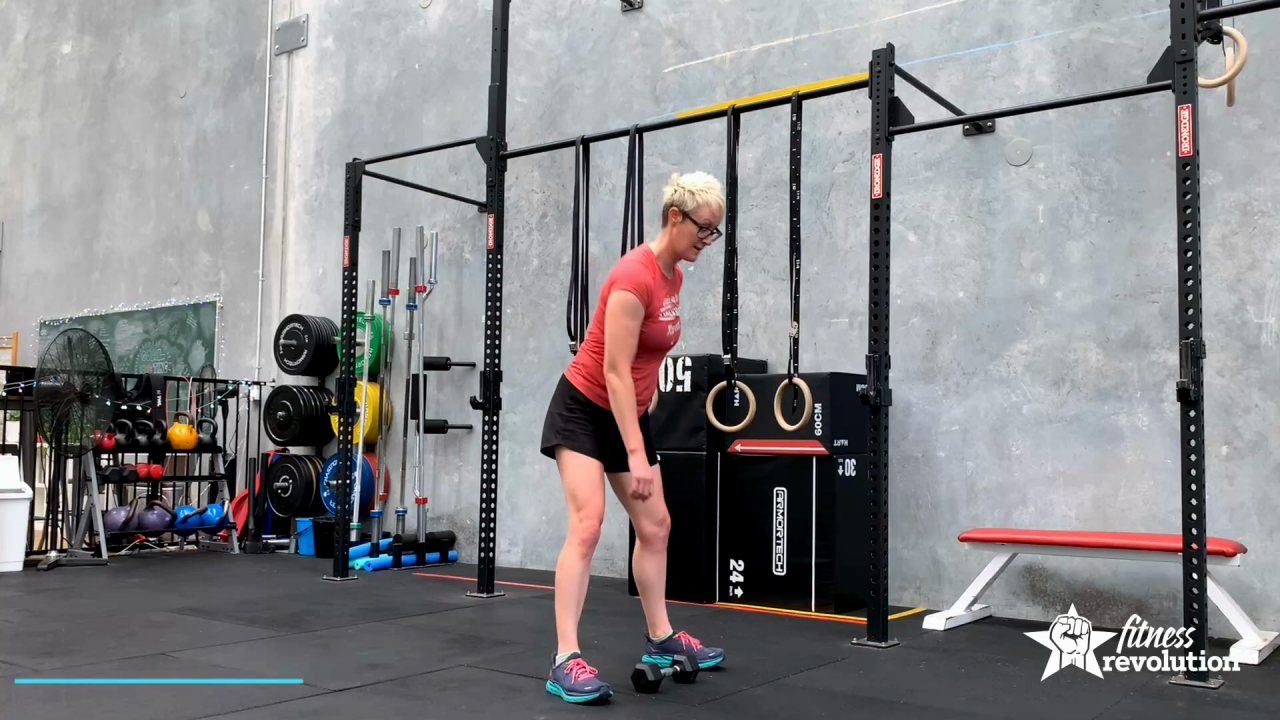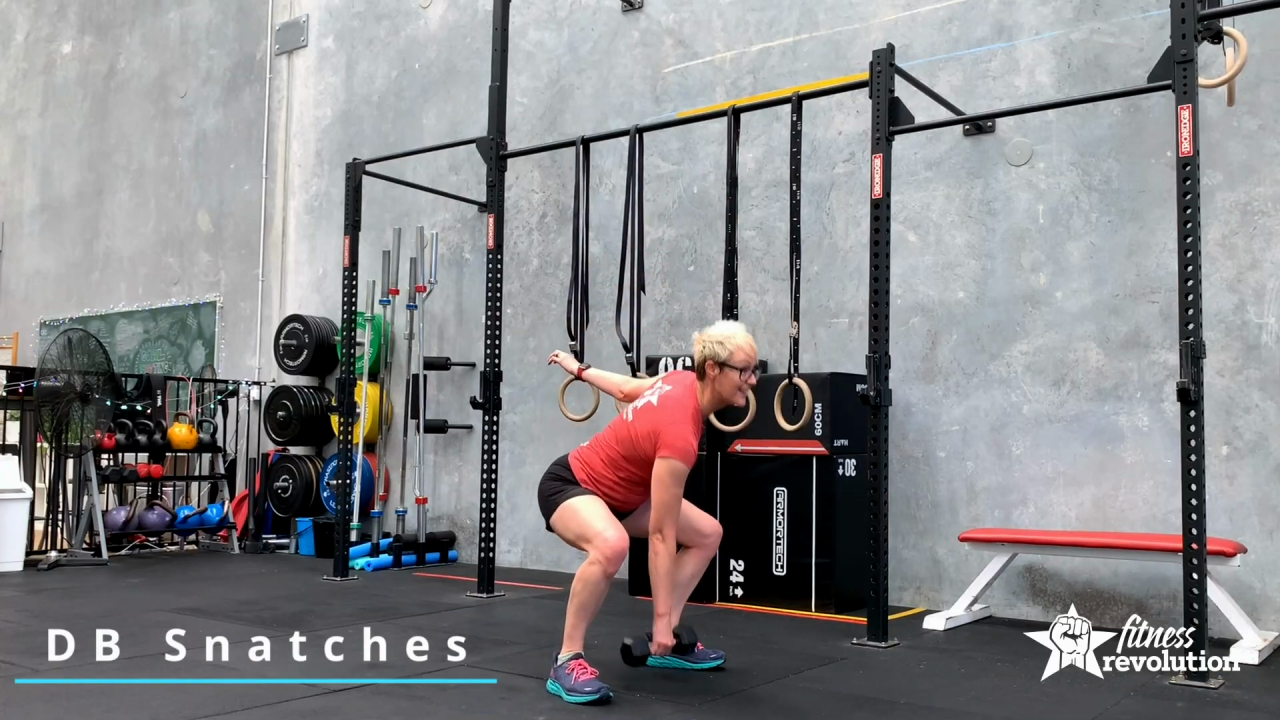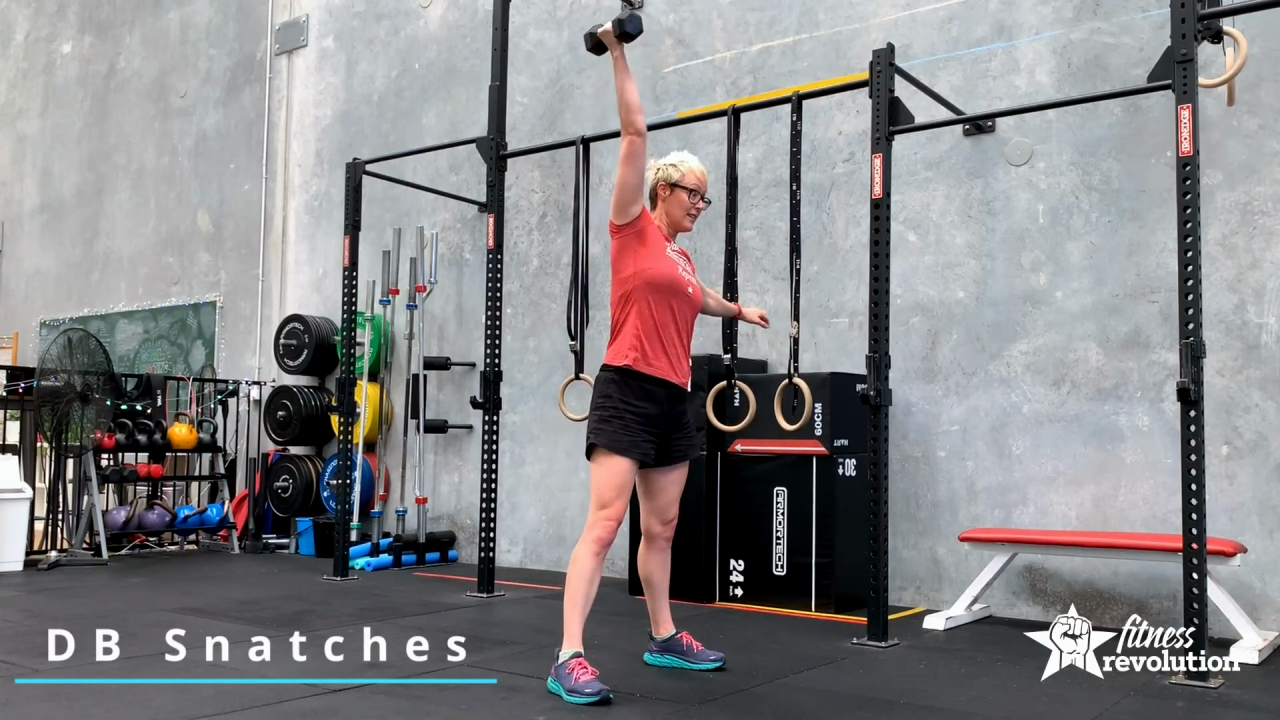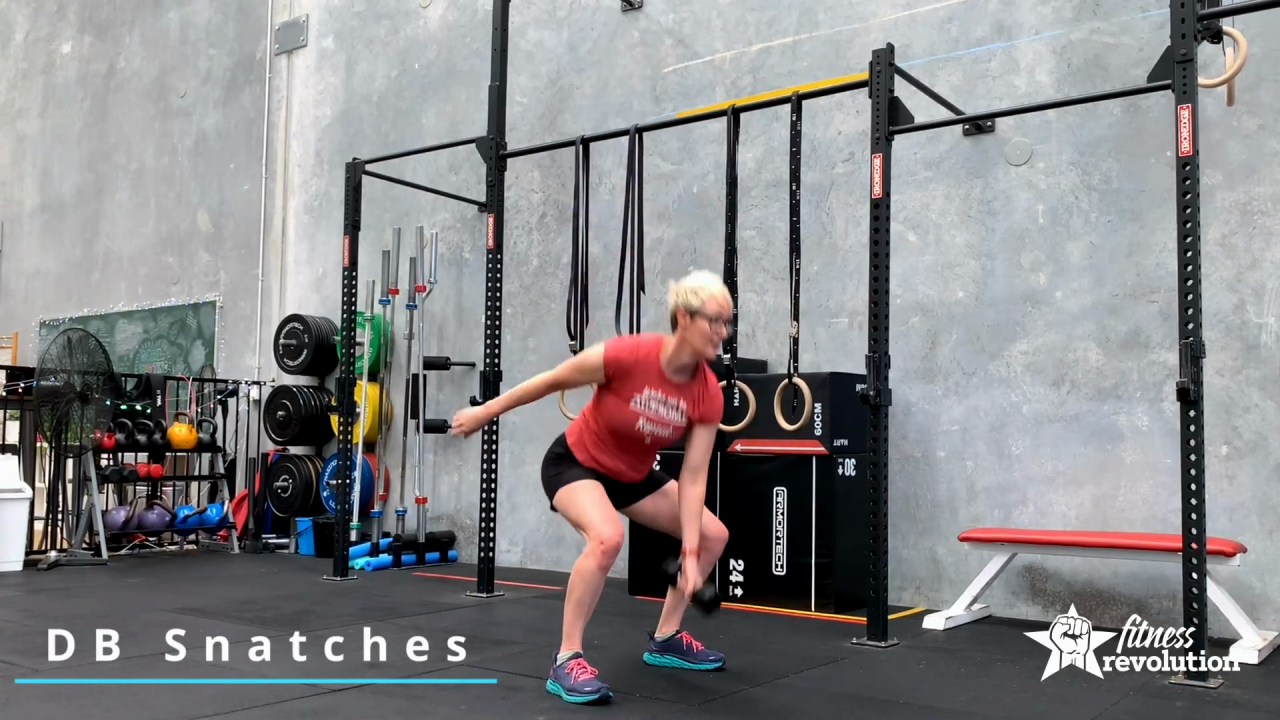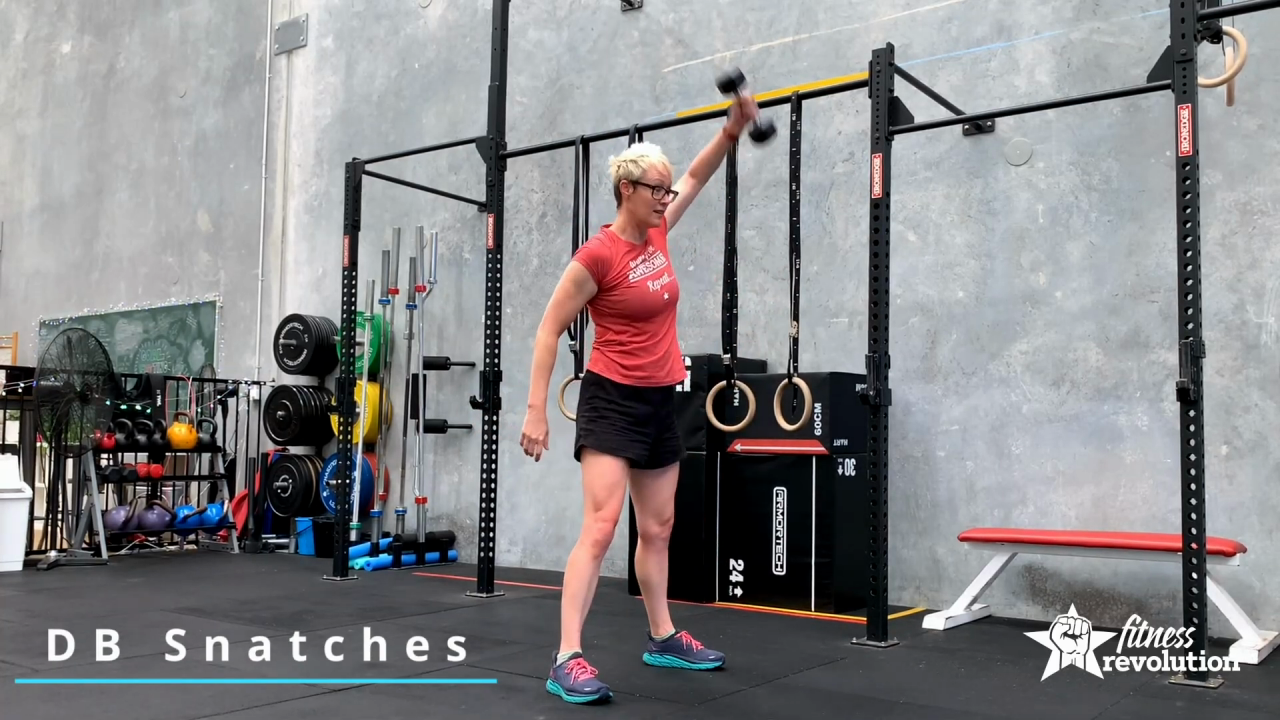
dt=1s
person 1, frame 1
left shoulder: (669, 271)
right shoulder: (637, 277)
right elbow: (616, 374)
right wrist: (636, 456)
left hip: (621, 412)
right hip: (581, 411)
left knee: (655, 525)
right knee: (587, 526)
left ankle: (661, 639)
right ankle: (565, 658)
person 1, frame 2
left shoulder: (686, 384)
right shoulder: (679, 432)
left elbow: (630, 387)
right elbow: (661, 534)
left wrist: (580, 368)
right wrist: (661, 619)
right hip: (570, 485)
left knee: (708, 534)
right knee: (611, 546)
left ankle: (663, 644)
right ankle: (567, 661)
person 1, frame 3
left shoulder: (680, 258)
right shoulder: (633, 229)
right elbow: (635, 134)
left wrist: (741, 310)
right wrist: (618, 53)
left hip: (671, 399)
right hip: (626, 392)
left knee: (661, 528)
right knee: (604, 526)
left ankle: (663, 637)
right ankle: (568, 658)
person 1, frame 4
left shoulder: (709, 398)
right shoulder: (627, 355)
left elbow: (692, 481)
right elbow: (551, 381)
left wrist: (690, 554)
right wrist: (486, 411)
left hip: (635, 478)
right hip: (575, 466)
left knee: (714, 537)
right knee: (608, 537)
left ankle: (665, 636)
right ankle: (567, 659)
person 1, frame 5
left shoulder: (656, 233)
right shoulder: (596, 255)
left elbow: (698, 173)
right elbow: (549, 330)
left wrist: (733, 126)
right wrist: (535, 408)
left hip: (660, 401)
right hip: (610, 401)
left knee: (657, 529)
right knee: (600, 528)
left ankle: (662, 637)
right ankle: (566, 660)
